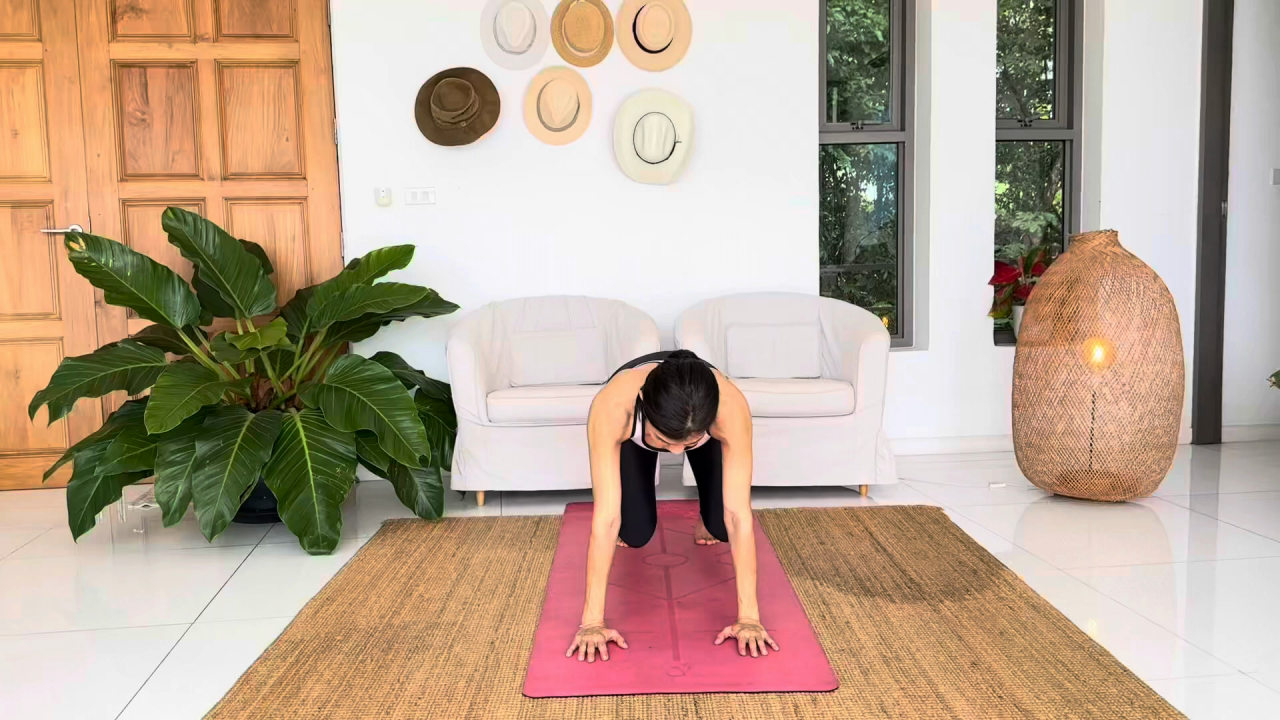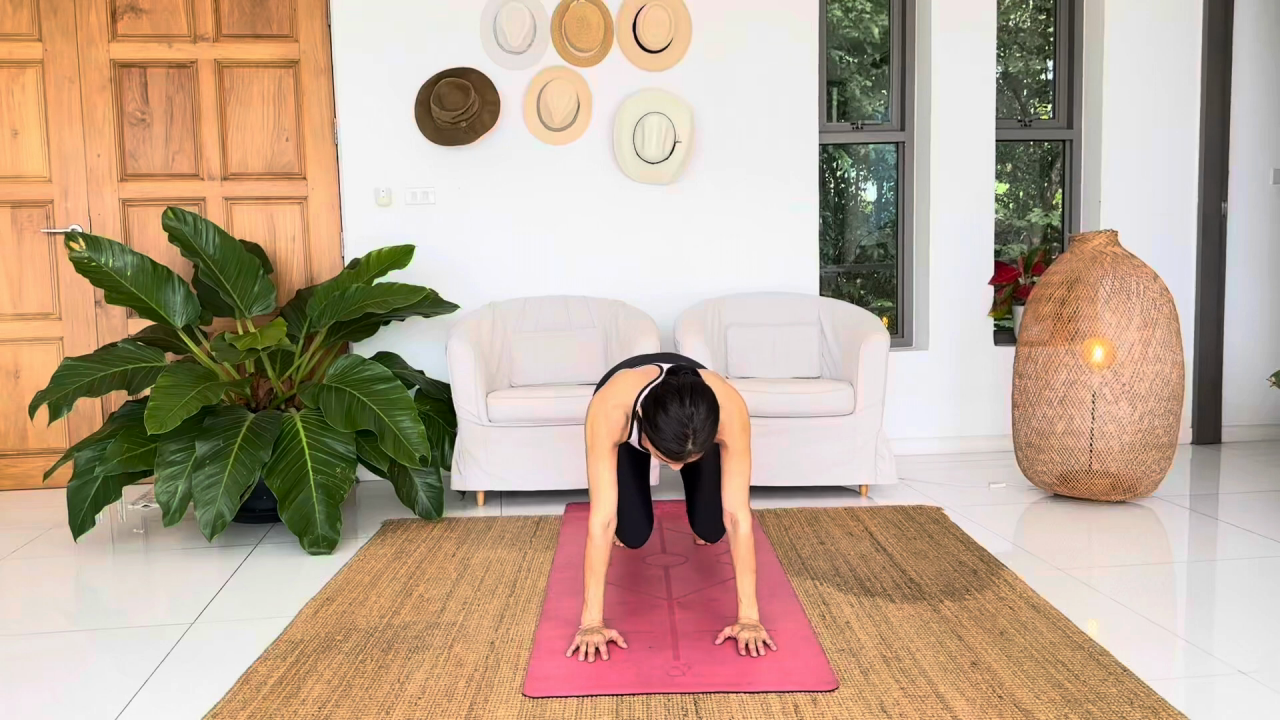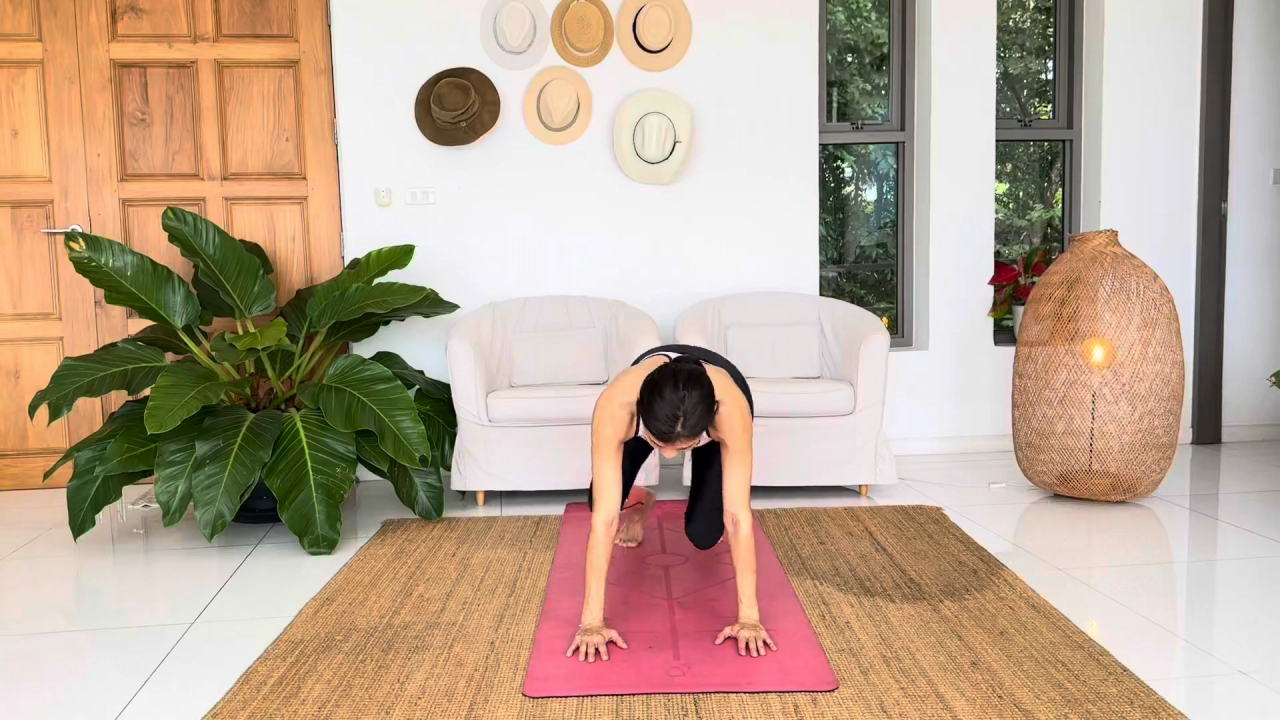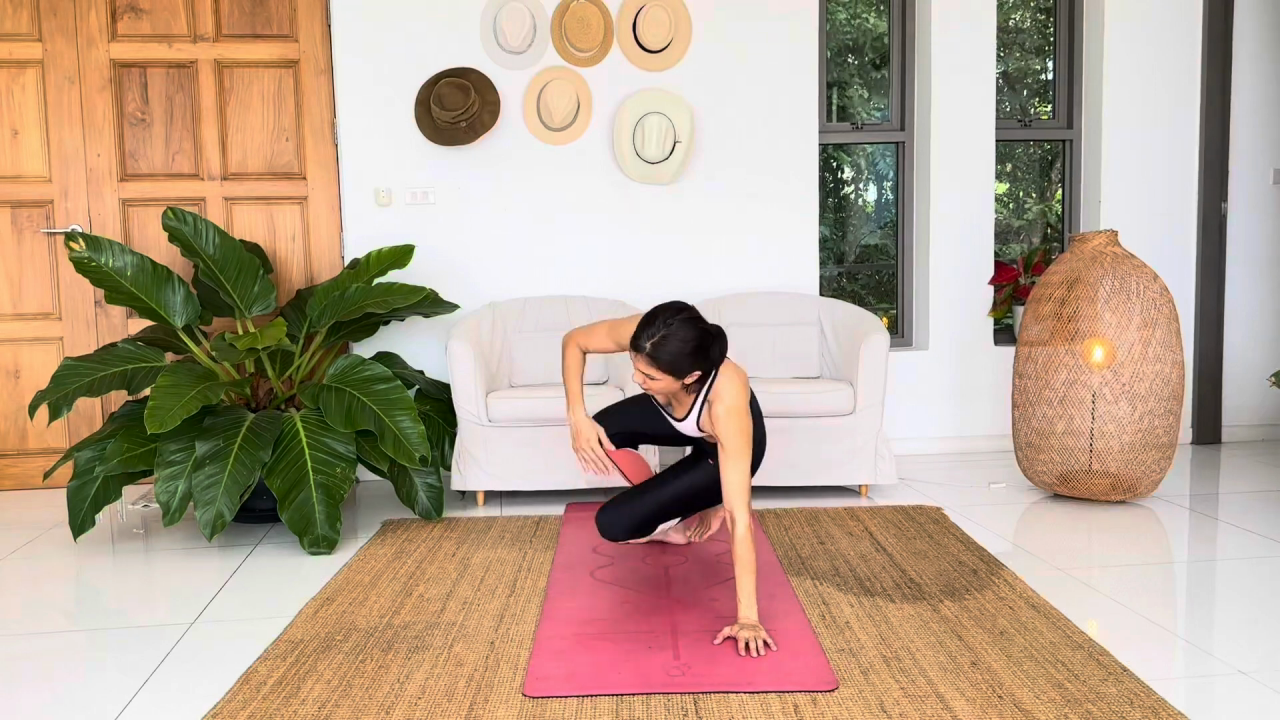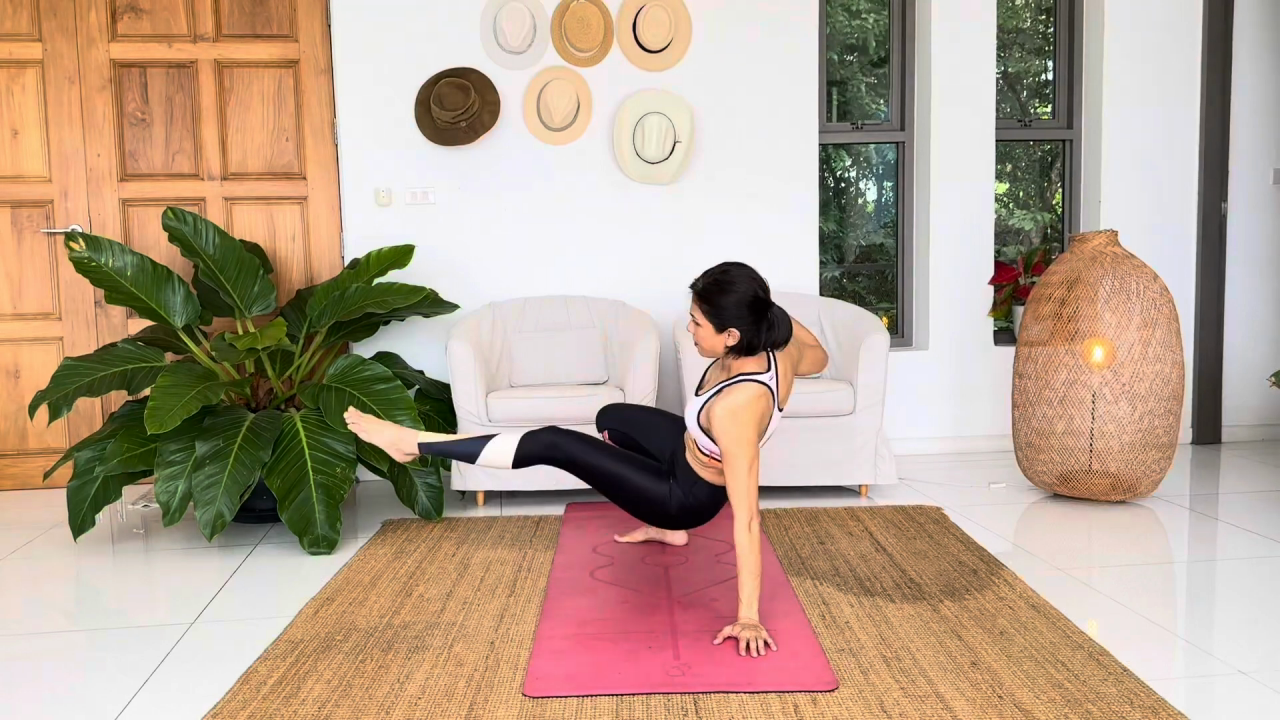
dt=0.4s
person 1, frame 1
left shoulder: (730, 406)
right shoulder: (613, 406)
left elbow: (739, 515)
right elbow: (605, 518)
left wrist: (748, 616)
right wrist: (592, 620)
left hip: (701, 423)
right hip: (634, 420)
left knee: (720, 527)
right knee: (636, 533)
left ankle: (709, 520)
person 1, frame 2
left shoulder: (728, 408)
right shoulder: (610, 408)
left elbow: (738, 516)
right elbow: (602, 519)
left wrist: (749, 616)
right wrist: (591, 621)
right hip: (628, 417)
left knee: (711, 530)
right knee: (633, 534)
right ankle: (633, 502)
person 1, frame 3
left shoulder: (730, 407)
right shoulder: (618, 404)
left elbow: (739, 517)
right elbow: (604, 518)
left wrist: (748, 616)
right wrist: (592, 619)
left hip: (715, 409)
left knee: (701, 533)
right knee: (608, 497)
left ankle: (713, 504)
right ankle: (641, 509)
person 1, frame 4
left shoulder: (726, 401)
right shoulder: (649, 339)
left elbow: (739, 517)
right elbow: (572, 342)
left wrist: (747, 617)
right wrist: (577, 417)
left hip: (720, 458)
right hip: (688, 425)
left knee: (612, 524)
left ankle: (699, 511)
right ankle: (676, 510)
person 1, frame 5
left shoulder: (737, 407)
right shoulder: (774, 350)
left elbow: (745, 519)
right elbow: (817, 359)
left wrist: (748, 618)
right wrist: (773, 316)
left hip: (686, 495)
right hip: (691, 457)
left knee: (550, 444)
right knee: (610, 419)
left ankle: (415, 443)
right ankle: (664, 528)
